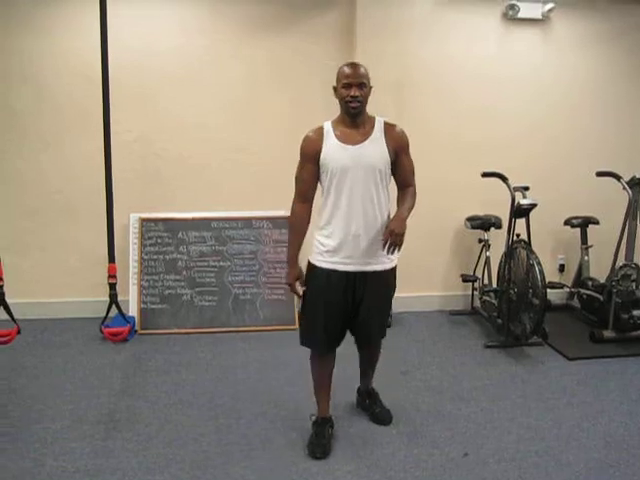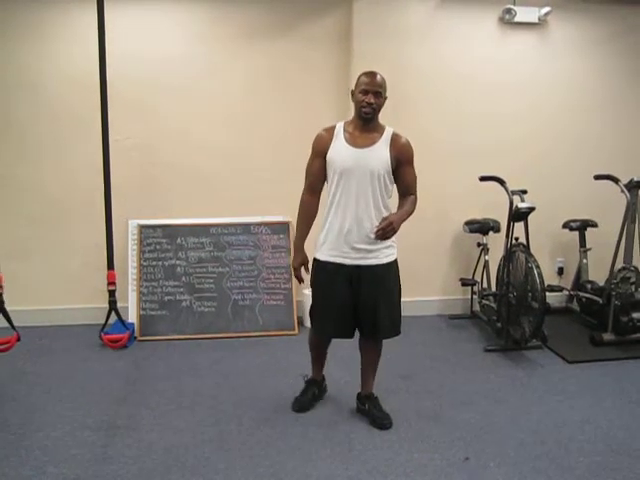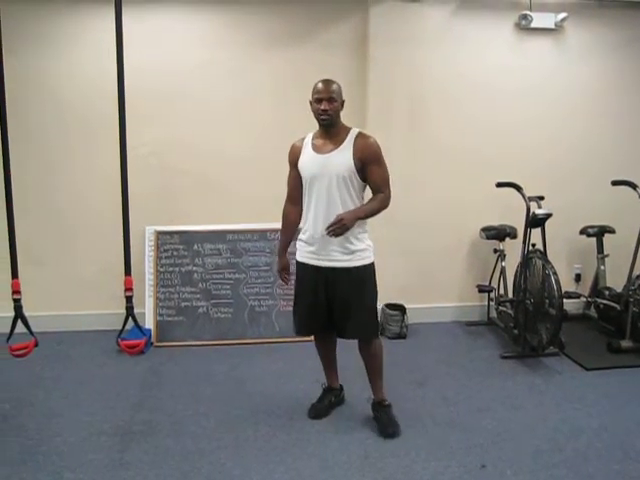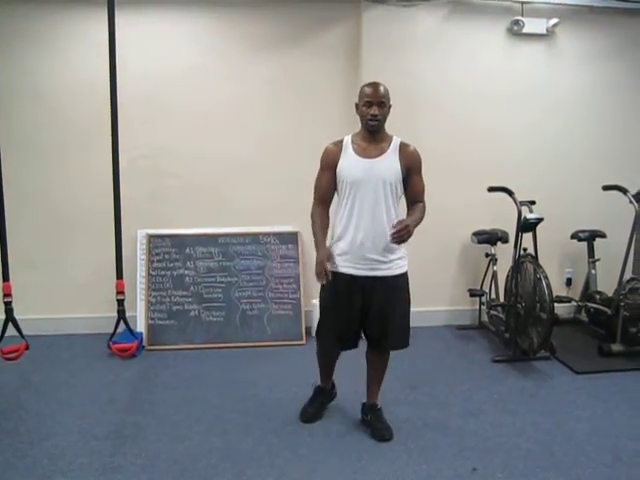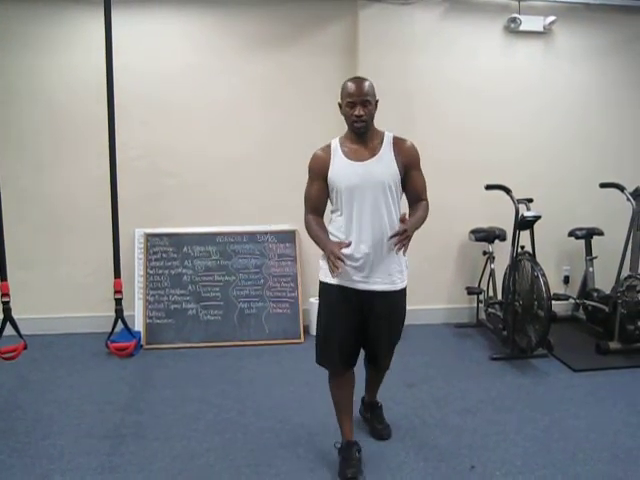
dt=1s
person 1, frame 1
left shoulder: (393, 136)
right shoulder: (315, 140)
left elbow: (407, 187)
right elbow: (302, 202)
left wrist: (401, 216)
right wrist: (292, 261)
left hip: (377, 260)
right hip: (328, 261)
left knee: (371, 335)
right knee: (321, 342)
left ankle: (366, 391)
right ankle: (323, 419)
person 1, frame 2
left shoulder: (398, 145)
right shoulder: (326, 139)
left elbow: (409, 194)
right elbow: (310, 195)
left wrist: (399, 217)
right wrist: (299, 247)
left hip: (378, 257)
right hip: (331, 255)
left knee: (374, 329)
right knee: (322, 326)
left ankle: (367, 396)
right ankle: (316, 381)
person 1, frame 3
left shoulder: (364, 145)
right shoulder: (299, 149)
left elbow: (383, 195)
right elbow: (293, 203)
left wrist: (353, 215)
right wrist: (283, 251)
left hip: (354, 258)
right hip: (311, 257)
left knee: (365, 331)
right knee: (320, 327)
left ankle: (380, 401)
right ankle: (333, 388)
person 1, frame 4
left shoulder: (407, 154)
right shoulder: (335, 152)
left elbow: (418, 202)
right elbow: (320, 205)
left wrist: (412, 222)
right wrist: (321, 246)
left hip: (389, 267)
right hip: (342, 265)
left knee: (381, 341)
right knee: (330, 338)
left ankle: (371, 406)
right ankle: (324, 388)
person 1, frame 5
left shoulder: (403, 151)
right shoulder: (323, 157)
left elbow: (421, 200)
right elbow: (312, 214)
left wrist: (412, 224)
right wrist: (326, 245)
left hip: (388, 276)
right hip: (340, 278)
left knee: (382, 355)
right knee: (339, 361)
left ankle: (371, 403)
right ankle: (348, 443)
